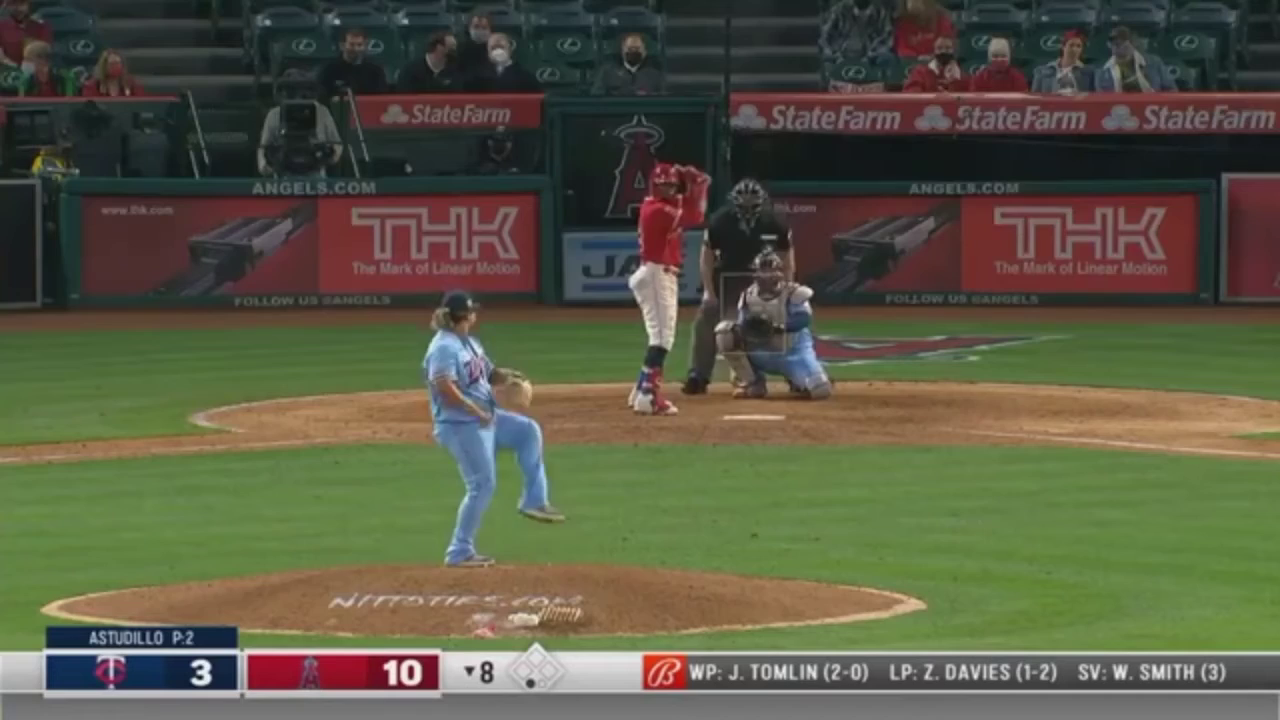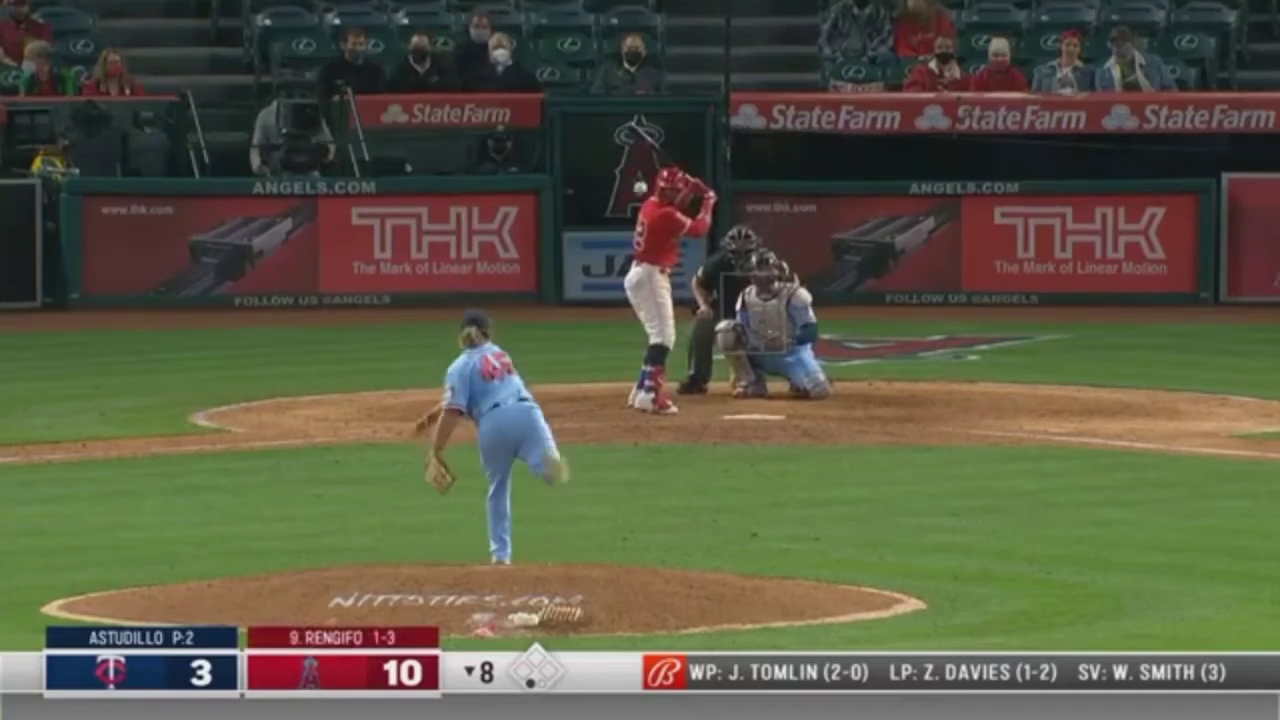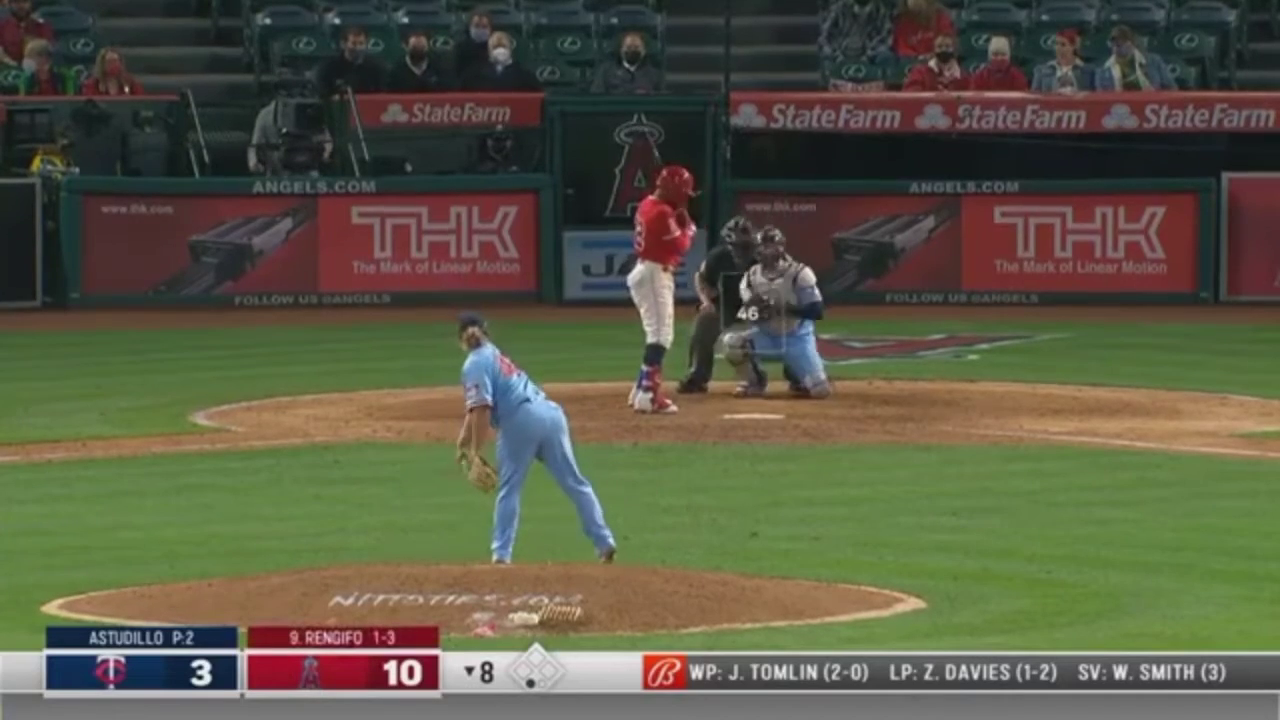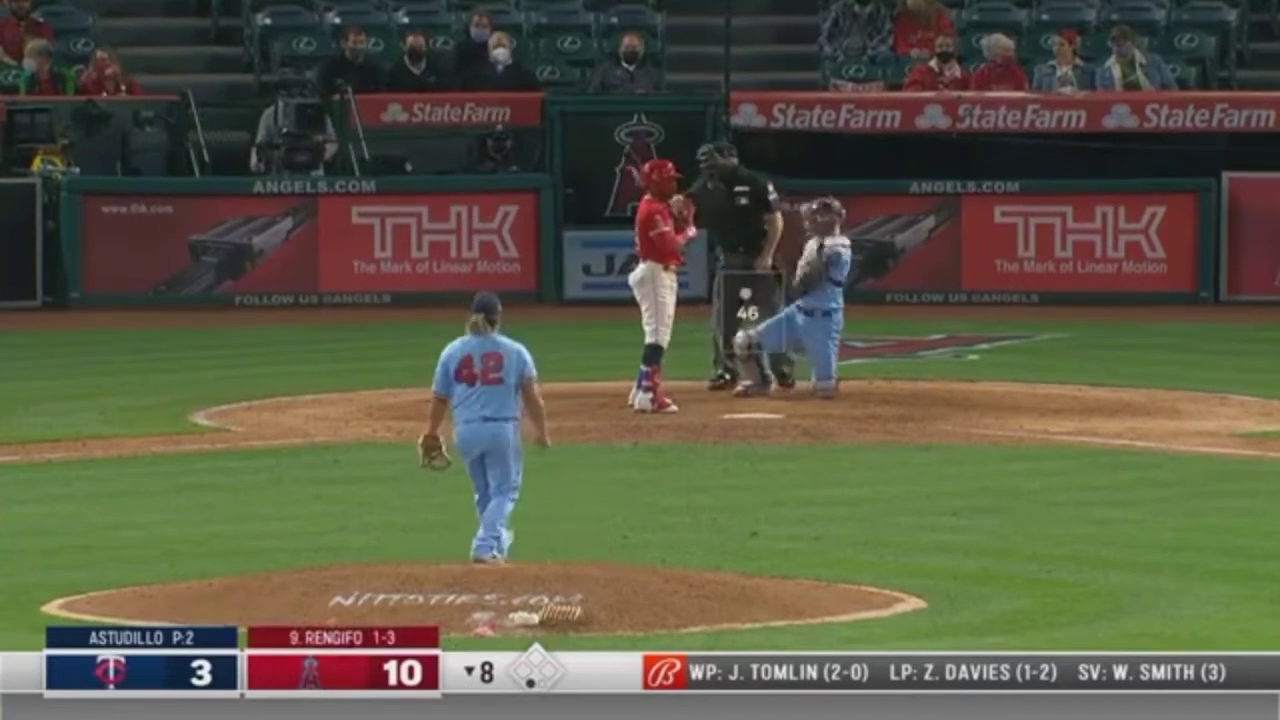
dt=1s
person 1, frame 1
left shoulder: (469, 343)
right shoulder: (443, 347)
left elbow: (489, 373)
right elbow: (443, 388)
left wrist: (509, 377)
right wrist: (476, 410)
left hip: (482, 421)
right hip: (461, 428)
left knee: (528, 431)
right knee: (481, 487)
left ankle: (534, 502)
right ankle: (458, 553)
person 1, frame 2
left shoulder: (459, 367)
right shoulder: (498, 353)
left elbow: (453, 410)
left wrist: (436, 452)
right wrist: (432, 417)
left hip: (492, 426)
right hip: (525, 414)
left knee: (497, 491)
right knee: (550, 471)
left ankle: (500, 554)
right ankle: (549, 457)
person 1, frame 3
left shoulder: (474, 365)
right shoulder: (493, 354)
left elbow: (481, 410)
right elbow: (477, 406)
left wrist: (476, 452)
right wrist: (464, 443)
left hip: (520, 423)
right hip: (551, 413)
left knee: (509, 491)
right knee: (574, 482)
left ankle: (501, 554)
right ankle: (605, 543)
person 1, frame 4
left shoulder: (451, 351)
right shoulder: (515, 350)
left elbow: (439, 398)
right elbow: (531, 396)
left wrist: (432, 431)
right wrist: (542, 430)
left hip: (466, 431)
right hip: (501, 429)
left knee: (483, 491)
right knee: (504, 491)
left ankle: (495, 540)
right ankle: (485, 546)
person 2, frame 1
left shoulder: (667, 204)
right shoulder: (657, 210)
left elbow: (688, 209)
right elbow: (695, 217)
left wrist: (694, 184)
right wrist: (702, 186)
left hip: (663, 276)
right hip: (657, 276)
left knee: (661, 336)
right knee: (662, 337)
left ankle: (642, 392)
right ankle: (648, 397)
person 2, frame 2
left shoulder: (651, 205)
right shoulder: (665, 214)
left elbow: (676, 208)
right elbow: (699, 229)
left wrist: (691, 192)
right wrist: (708, 202)
left hip: (642, 274)
right hip: (651, 277)
left knee: (658, 336)
right knee: (664, 336)
left ankle: (641, 391)
right ankle: (650, 395)
person 2, frame 3
left shoulder: (647, 204)
right shoulder: (663, 212)
right elbow: (680, 246)
left wrist: (680, 219)
right wrist: (690, 228)
left hip: (647, 271)
right hip: (654, 274)
left knee: (657, 334)
right knee: (661, 335)
left ankle: (641, 390)
right ankle: (647, 395)
person 2, frame 4
left shoulder: (661, 206)
right shoulder: (652, 209)
left elbow: (675, 232)
right elbow: (671, 245)
left wrist: (684, 218)
right wrist: (690, 231)
left hip: (662, 273)
right hip: (655, 274)
left knee: (658, 334)
right knee: (658, 334)
left ankle: (642, 389)
right ankle: (647, 395)
person 3, frame 1
left shoulder: (774, 222)
right shoulder: (719, 220)
left elbow: (787, 256)
right elbow: (706, 255)
right wrist: (708, 291)
right hip: (726, 278)
right knee: (706, 320)
right ankle: (698, 378)
person 3, frame 2
left shoulder: (765, 263)
right shoulder: (716, 263)
left elbow: (786, 284)
right elbow: (697, 283)
right wrist: (704, 305)
left hip: (755, 310)
right hip: (725, 308)
right knee: (701, 327)
right ankle: (696, 378)
person 3, frame 3
right shoulder: (718, 255)
right elbow: (700, 278)
right wrist: (706, 301)
right hip: (724, 305)
right knee: (701, 330)
right ankle: (697, 377)
person 3, frame 4
left shoulder: (756, 183)
right shoulder: (705, 188)
left elbow: (775, 221)
left wrist: (767, 256)
left hip: (757, 259)
right hip: (727, 261)
left knee: (771, 314)
right knee: (723, 318)
left ankle: (782, 369)
right ankle: (725, 370)
person 4, frame 1
left shoulder: (794, 293)
right shoulder: (749, 296)
left elbow: (804, 320)
right elbow: (741, 331)
left wrist: (775, 326)
right wrist: (749, 327)
left hip: (794, 354)
right hip: (761, 354)
left knee: (821, 390)
right knee: (725, 330)
left ankle: (796, 379)
right ankle: (754, 382)
person 4, frame 2
left shoulder: (793, 295)
right shoulder: (747, 296)
left elbow: (811, 332)
right elbow: (740, 332)
left wrist: (786, 340)
left hip: (792, 355)
right hip: (760, 355)
left knee: (819, 390)
right knee: (725, 328)
left ankle: (797, 379)
right ankle: (753, 382)
person 4, frame 3
left shoulder: (799, 274)
right shoulder: (752, 275)
left elbow: (817, 311)
right elbow: (746, 306)
left wrist: (784, 308)
left hip: (797, 339)
right hip: (767, 336)
left knee: (819, 388)
right knee: (731, 342)
left ankle: (798, 378)
right ankle: (755, 382)
person 4, frame 4
left shoulder: (839, 244)
right shoulder: (814, 242)
left elbow: (828, 259)
left hip: (823, 319)
right hip: (797, 313)
left knee: (826, 389)
right knee: (746, 340)
left ankle: (824, 379)
right ankle: (759, 382)
